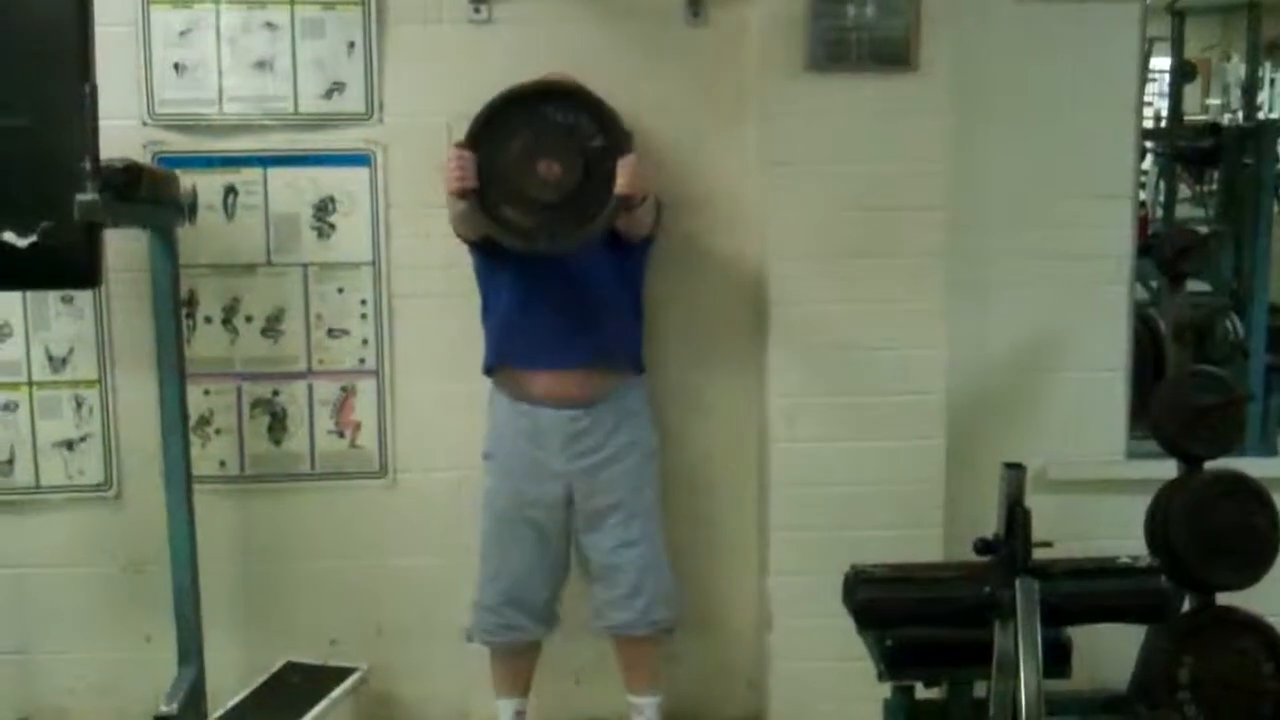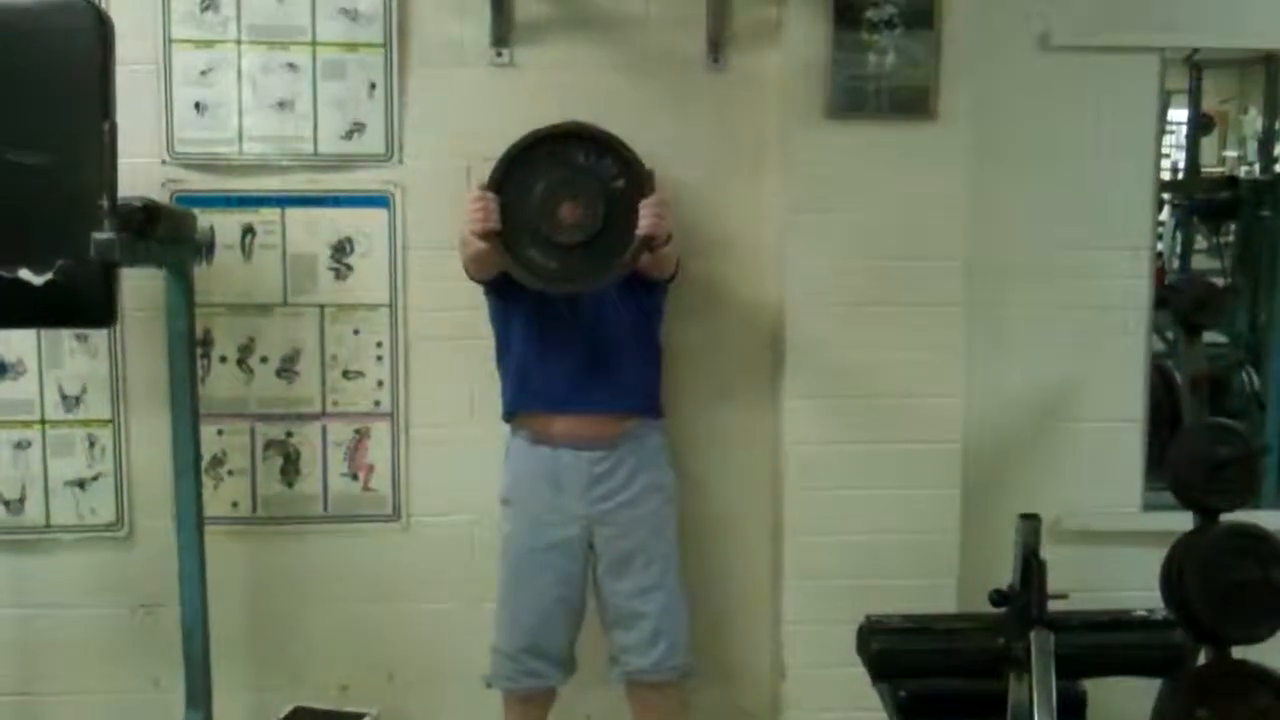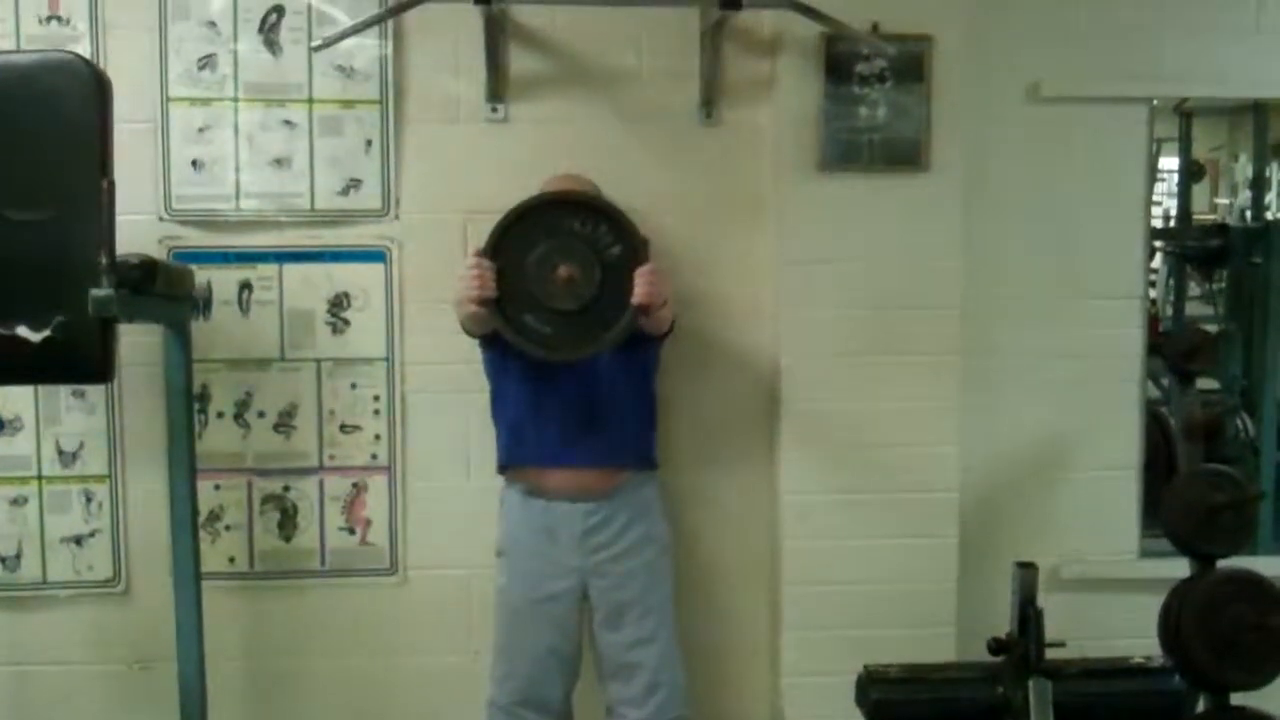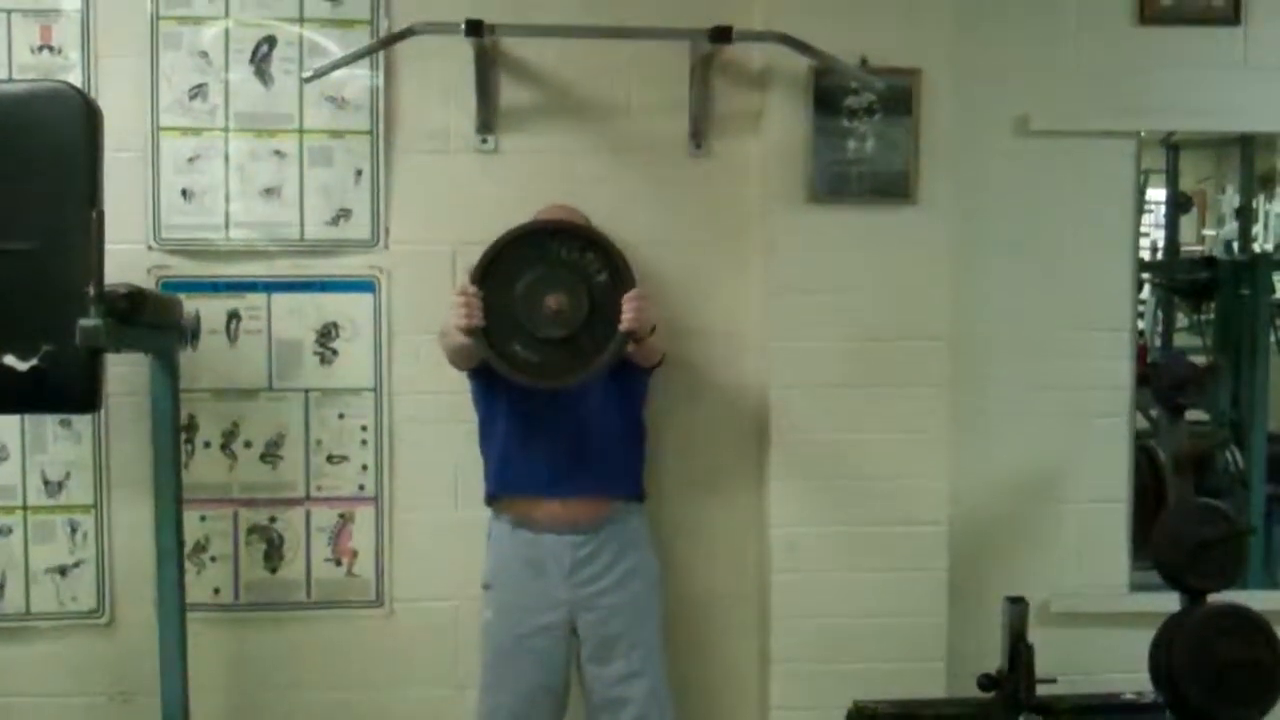
dt=1s
person 1, frame 1
left shoulder: (614, 201)
left elbow: (639, 221)
right elbow: (468, 223)
left wrist: (633, 192)
right wrist: (461, 195)
left hip: (614, 417)
right hip: (522, 420)
left knee: (635, 583)
right knee: (510, 588)
person 1, frame 2
left shoulder: (633, 253)
left elbow: (662, 266)
right elbow: (481, 266)
left wrist: (660, 240)
right wrist: (477, 239)
left hip: (632, 458)
right hip: (540, 462)
left knee: (652, 633)
right knee: (528, 636)
person 1, frame 3
left shoulder: (626, 301)
left elbow: (658, 322)
right elbow: (478, 322)
left wrist: (657, 304)
right wrist: (471, 302)
left hip: (626, 511)
right hip: (533, 515)
person 1, frame 4
left shoulder: (614, 328)
left elbow: (650, 354)
right elbow: (463, 354)
left wrist: (645, 331)
right wrist: (459, 331)
left hip: (614, 543)
right hip: (522, 547)
